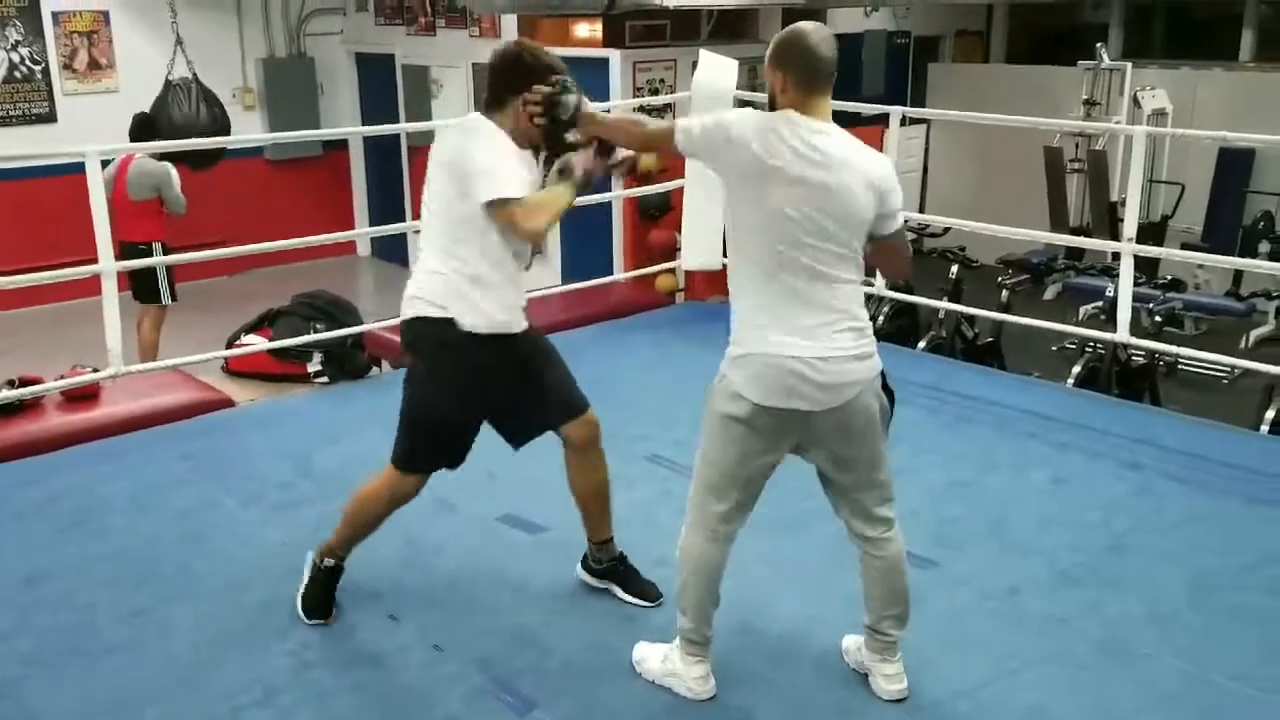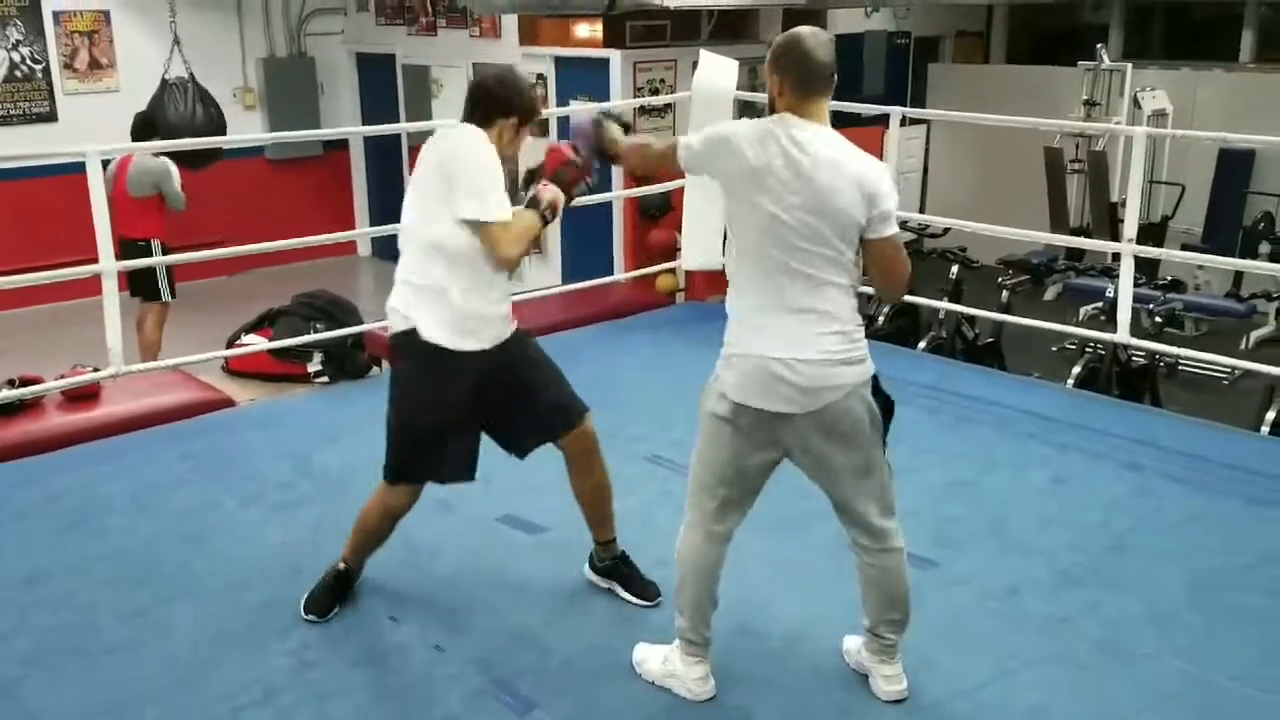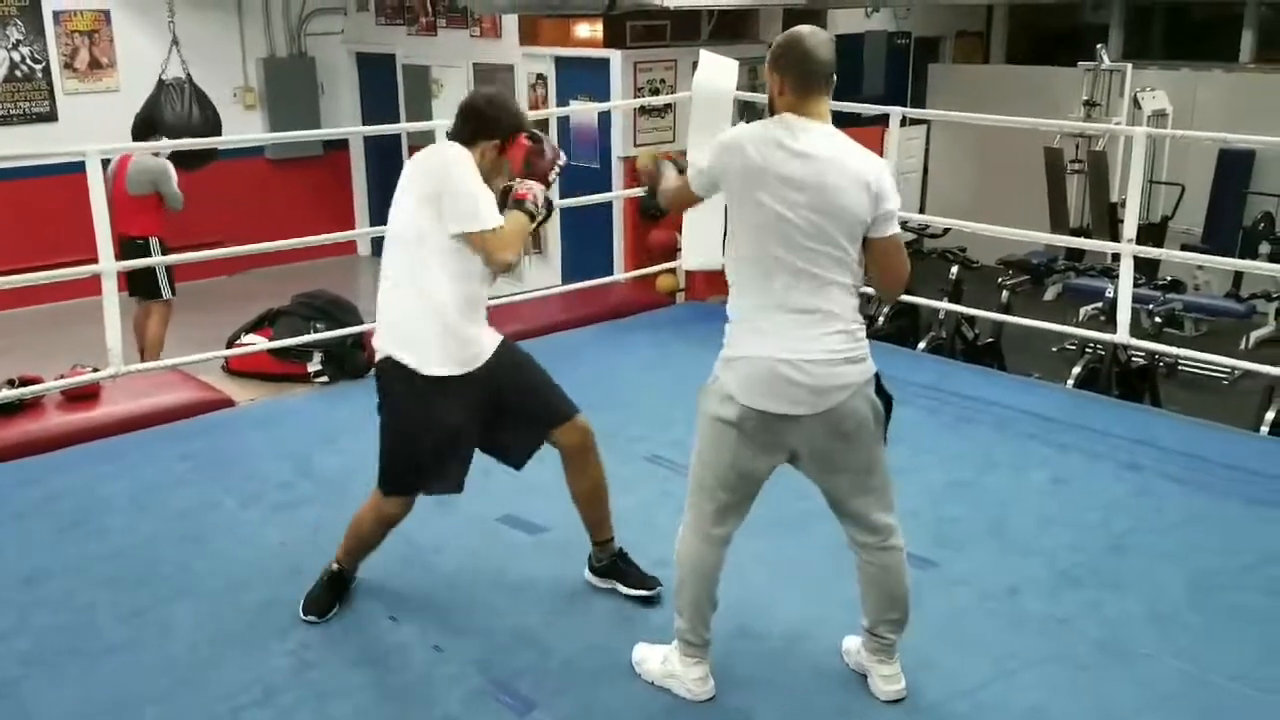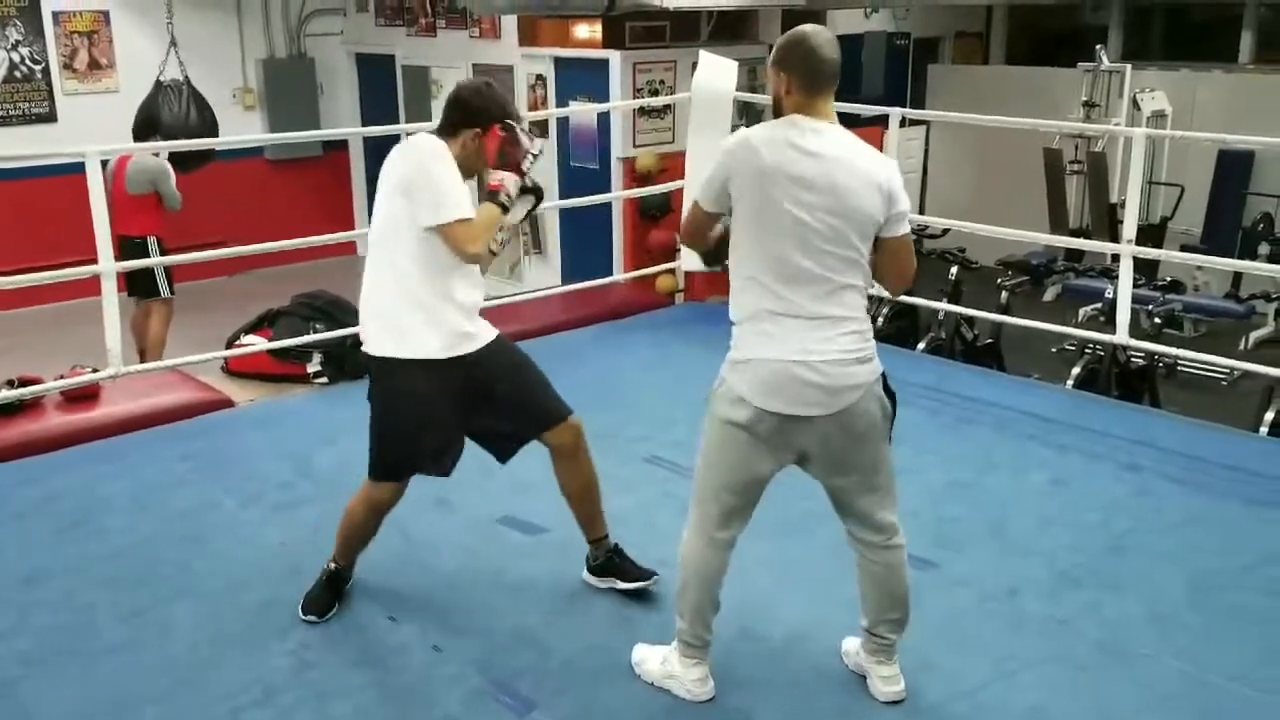
dt=0.1s
person 1, frame 1
left shoulder: (744, 134)
right shoulder: (872, 166)
left elbow: (648, 135)
right elbow: (898, 267)
left wrist: (583, 120)
left hip: (761, 378)
right hip: (847, 377)
left knee: (710, 521)
right knee: (876, 523)
left ankle: (691, 660)
right ankle: (885, 659)
person 1, frame 2
left shoulder: (738, 140)
right shoulder: (866, 170)
left elbow: (658, 156)
right elbow: (895, 282)
left wrist: (613, 141)
left hip: (748, 380)
right hip: (835, 382)
left knee: (706, 524)
right knee: (875, 528)
left ankle: (690, 662)
right ankle: (884, 661)
person 1, frame 3
left shoulder: (742, 145)
right shoulder: (868, 169)
left elbow: (674, 197)
right elbow: (894, 282)
left wrist: (659, 171)
left hip: (750, 381)
right hip: (838, 383)
left knee: (706, 525)
right knee: (875, 528)
left ankle: (690, 662)
right ankle: (883, 660)
person 1, frame 4
left shoulder: (746, 149)
right shoulder: (878, 169)
left elbow: (693, 233)
right elbow: (900, 278)
left wrist: (725, 242)
left hip: (759, 382)
right hip: (848, 382)
left knee: (710, 526)
right knee: (877, 530)
left ankle: (689, 663)
right ankle: (883, 661)
person 2, frame 1
left shoulder: (503, 150)
right shoulder: (473, 134)
left elbow: (522, 240)
right elbow: (529, 227)
left wrist: (562, 179)
right wrist: (571, 174)
left hip: (501, 325)
right hip: (449, 328)
left knee: (583, 430)
right knee: (407, 477)
left ankle: (602, 558)
right ankle: (327, 561)
person 2, frame 2
left shoulder: (465, 155)
right shoulder: (461, 143)
left elbow: (498, 253)
right elbow: (505, 251)
left wrist: (538, 206)
right wrist: (543, 201)
left hip: (491, 336)
right hip: (431, 341)
left knee: (580, 435)
right knee: (400, 492)
left ankle: (606, 558)
right ankle: (345, 569)
person 2, frame 3
left shoulder: (452, 174)
right shoulder: (446, 159)
right elbow: (503, 254)
left wrist: (523, 200)
right wrist: (530, 195)
left hip: (476, 350)
right hip: (419, 362)
left knee: (576, 435)
right knee: (393, 503)
left ankle: (605, 558)
right ankle: (340, 571)
person 2, frame 4
left shoulder: (455, 176)
right shoulder: (423, 153)
right elbow: (474, 247)
left wrist: (508, 203)
right wrist: (501, 183)
left hip: (472, 342)
right hip: (408, 353)
left knee: (566, 436)
right knee: (383, 489)
left ankle: (603, 556)
right ankle: (337, 571)
person 3, frame 1
left shoulder: (113, 169)
right shoulder: (157, 170)
right elbow: (179, 208)
right wrist: (173, 186)
left hip: (127, 246)
right hip: (149, 247)
left knee: (148, 309)
right knee: (154, 313)
left ankle: (148, 364)
person 3, frame 2
left shoulder: (116, 165)
right shoulder: (156, 166)
right elbow: (178, 204)
right wrist: (172, 182)
left hip: (127, 243)
right hip: (148, 244)
left knee: (147, 305)
right knee: (157, 309)
left ankle: (146, 361)
person 3, frame 3
left shoulder: (116, 163)
right shoulder: (155, 165)
right elbow: (176, 204)
right wrist: (170, 179)
left hip: (127, 241)
right hip: (147, 242)
left knee: (144, 304)
right knee: (160, 308)
left ankle: (146, 362)
person 3, frame 4
left shoulder: (115, 163)
right shoulder: (154, 165)
right elbow: (175, 204)
right wrist: (170, 179)
left hip: (125, 242)
right hip: (146, 243)
left knee: (142, 304)
right knee: (161, 308)
left ankle: (145, 362)
